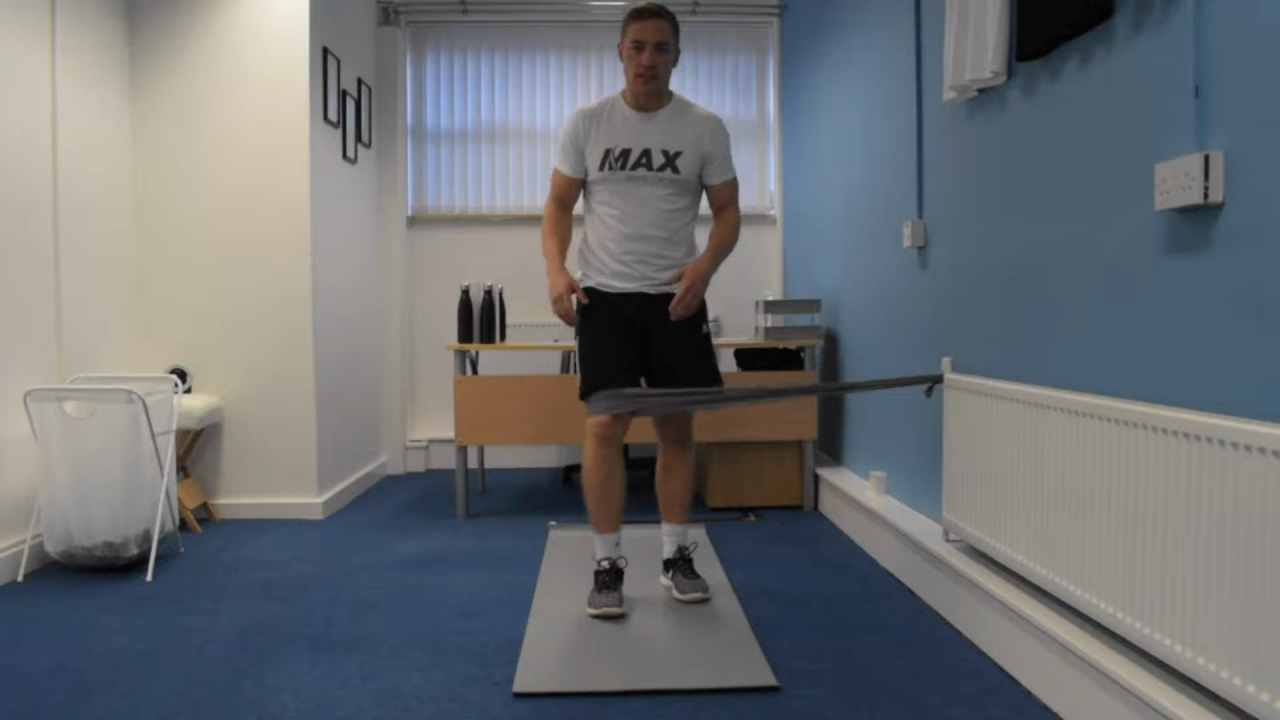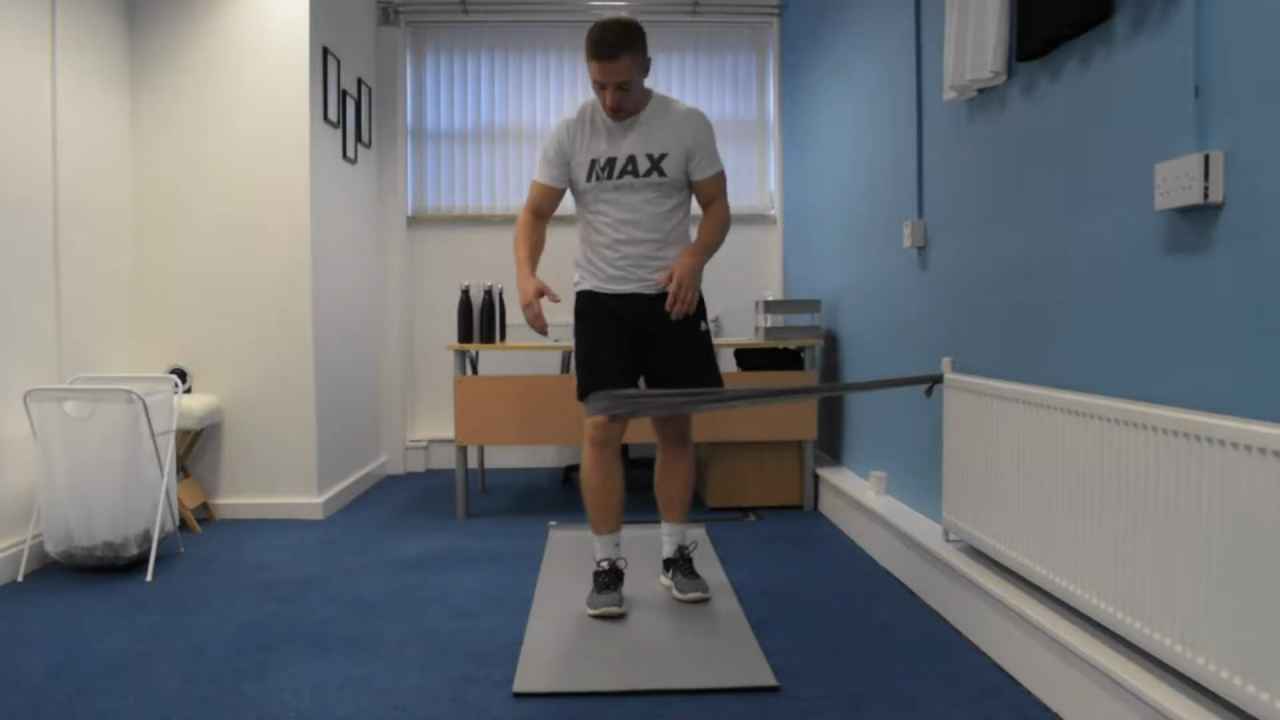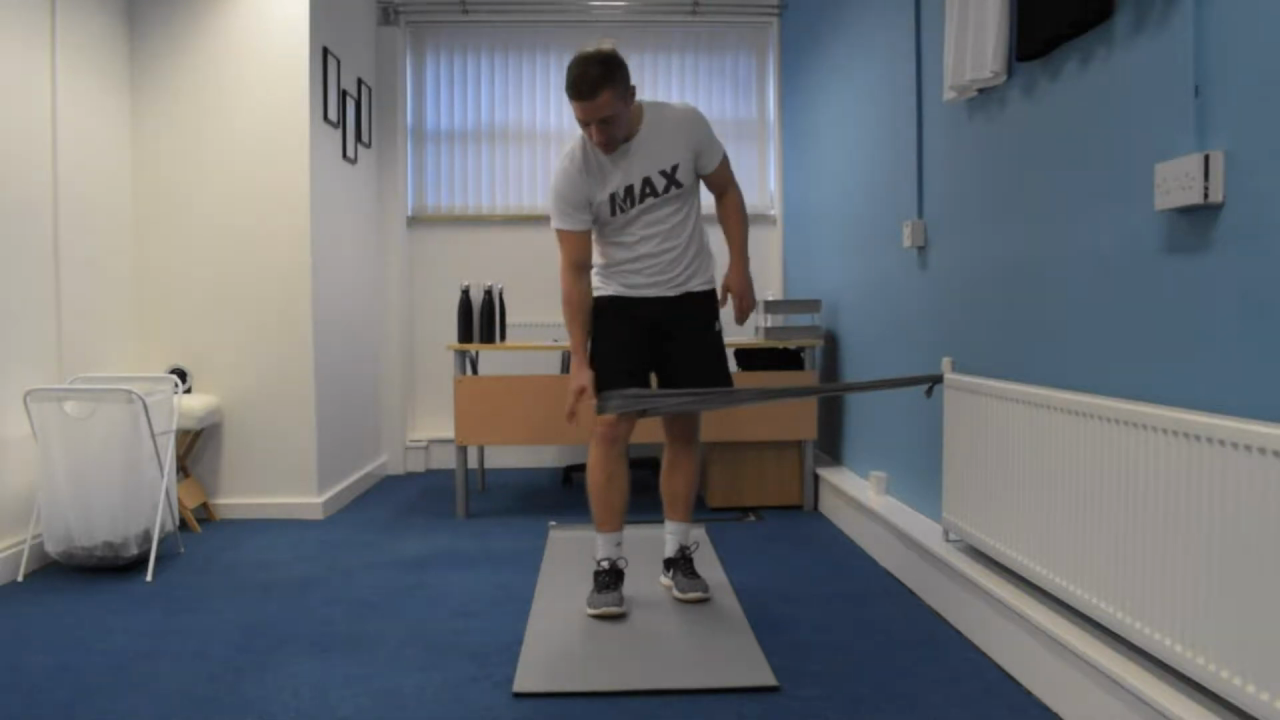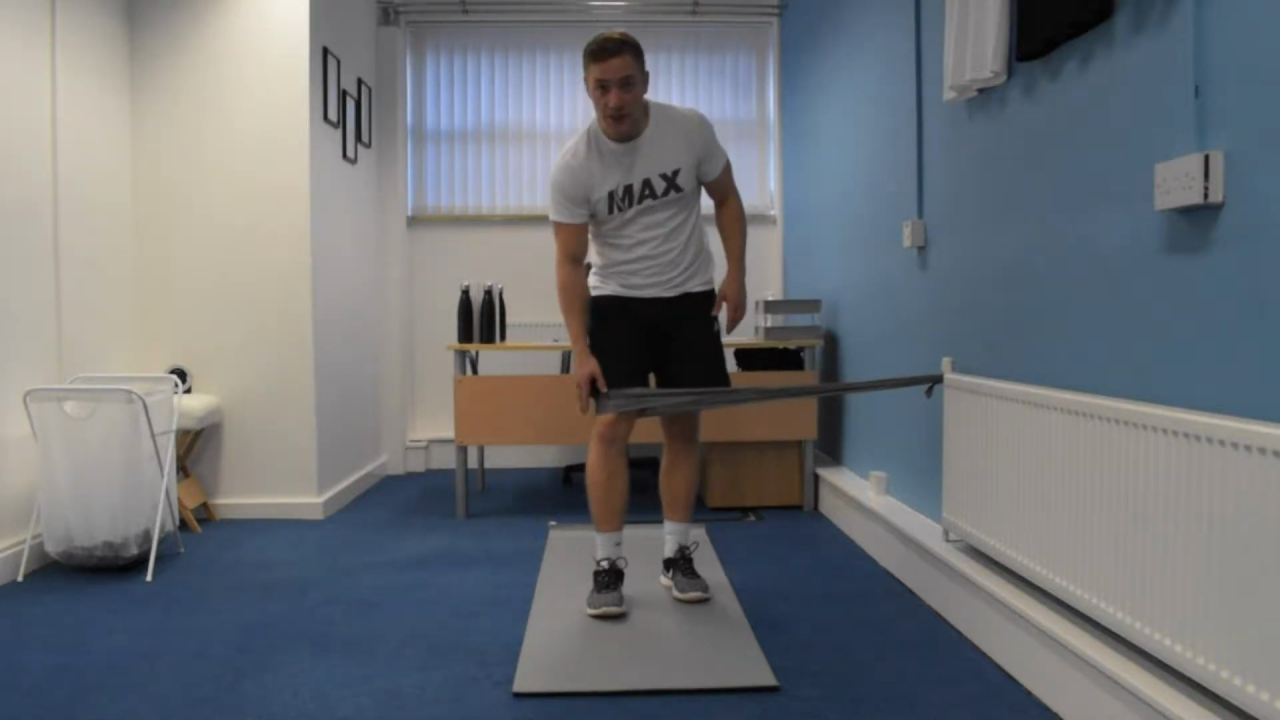
dt=0.5s
person 1, frame 1
left shoulder: (705, 128)
right shoulder: (586, 122)
left elbow: (727, 210)
right elbow: (560, 203)
left wrist: (705, 266)
right wrist: (557, 269)
left hip: (674, 298)
right hip: (605, 296)
left knee: (677, 429)
right knee: (605, 427)
left ankle: (676, 556)
right ankle: (607, 565)
person 1, frame 2
left shoulder: (688, 124)
right shoulder: (569, 133)
left elbow: (716, 207)
right elbow: (536, 212)
left wrist: (694, 258)
right wrist: (526, 274)
left hip: (672, 297)
right hip: (602, 299)
left knee: (675, 428)
right knee: (602, 429)
left ankle: (675, 556)
right ankle: (607, 565)
person 1, frame 3
left shoulder: (685, 123)
right shoulder: (572, 173)
left elbow: (726, 190)
right elbow: (575, 270)
left wrist: (739, 265)
right wrist: (579, 361)
left hip: (691, 297)
right hip: (620, 303)
left knee: (684, 427)
right knee: (611, 426)
left ankle: (677, 556)
right ankle: (608, 565)
person 1, frame 4
left shoulder: (690, 128)
right shoulder: (573, 166)
left elbow: (726, 199)
right elbow: (570, 261)
left wrist: (736, 274)
right wrist: (580, 351)
left hip: (690, 299)
right hip: (618, 303)
left knee: (683, 427)
right knee: (610, 426)
left ankle: (677, 555)
right ankle: (608, 565)
